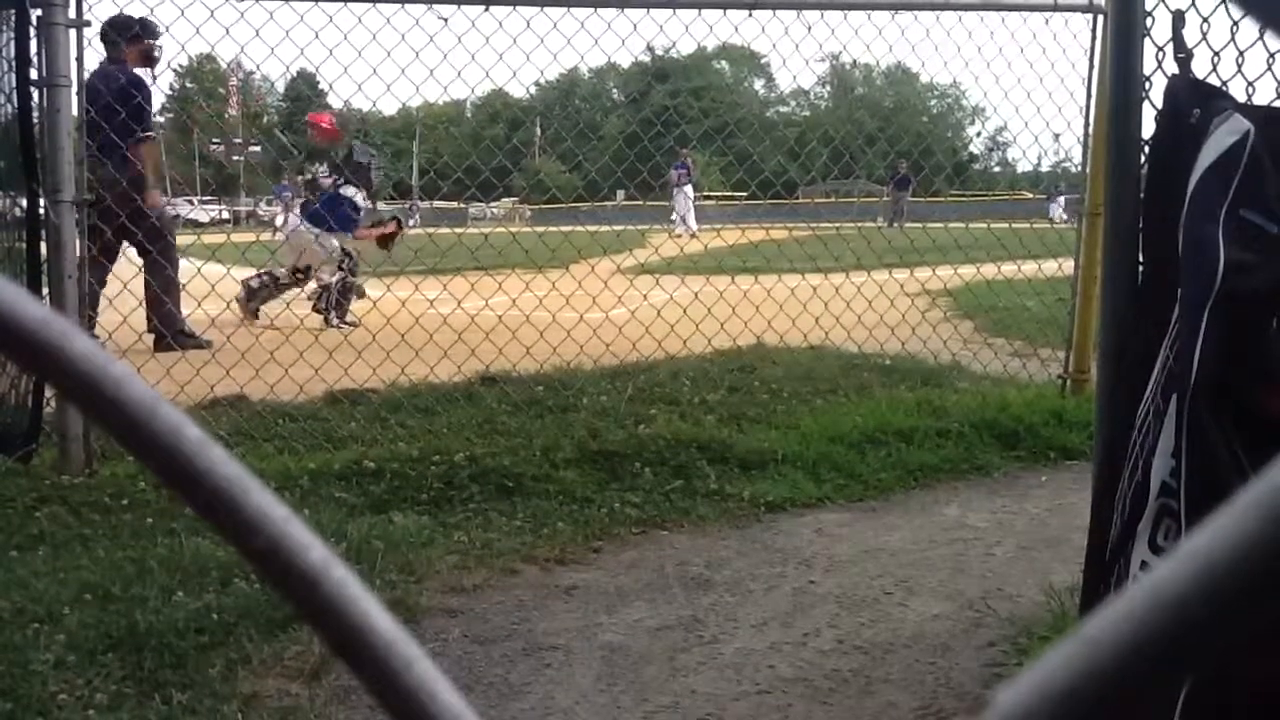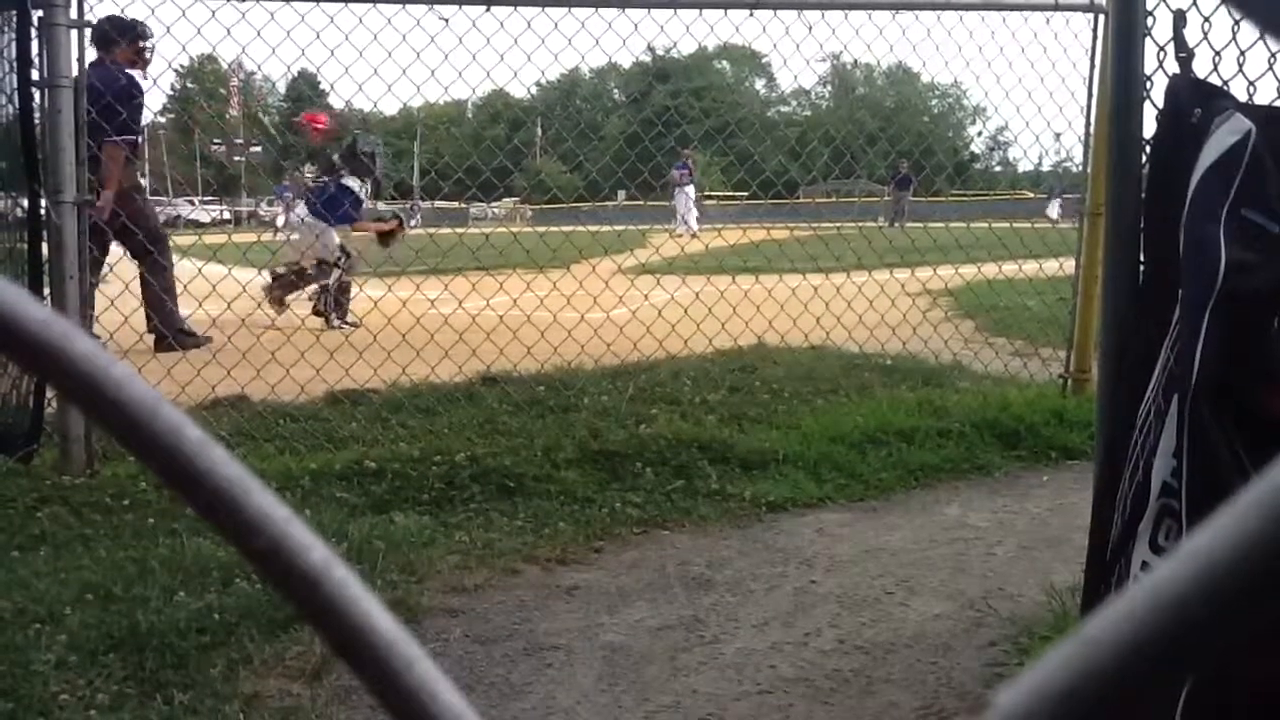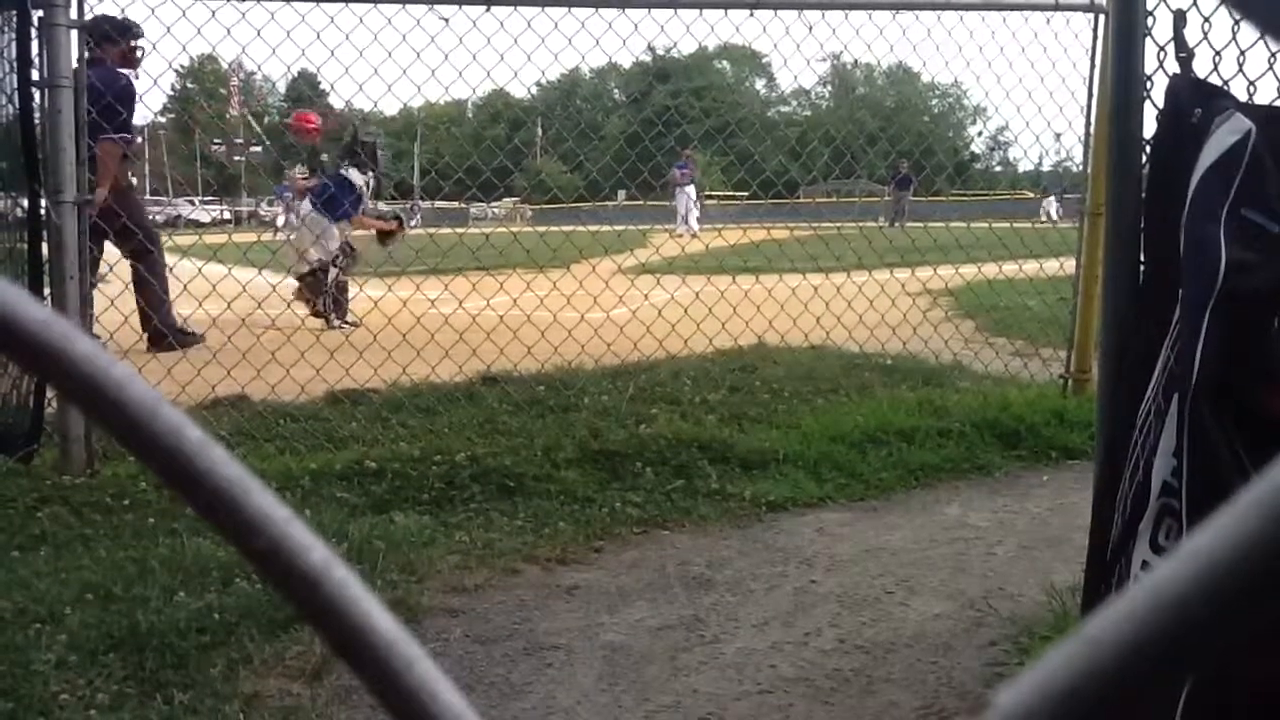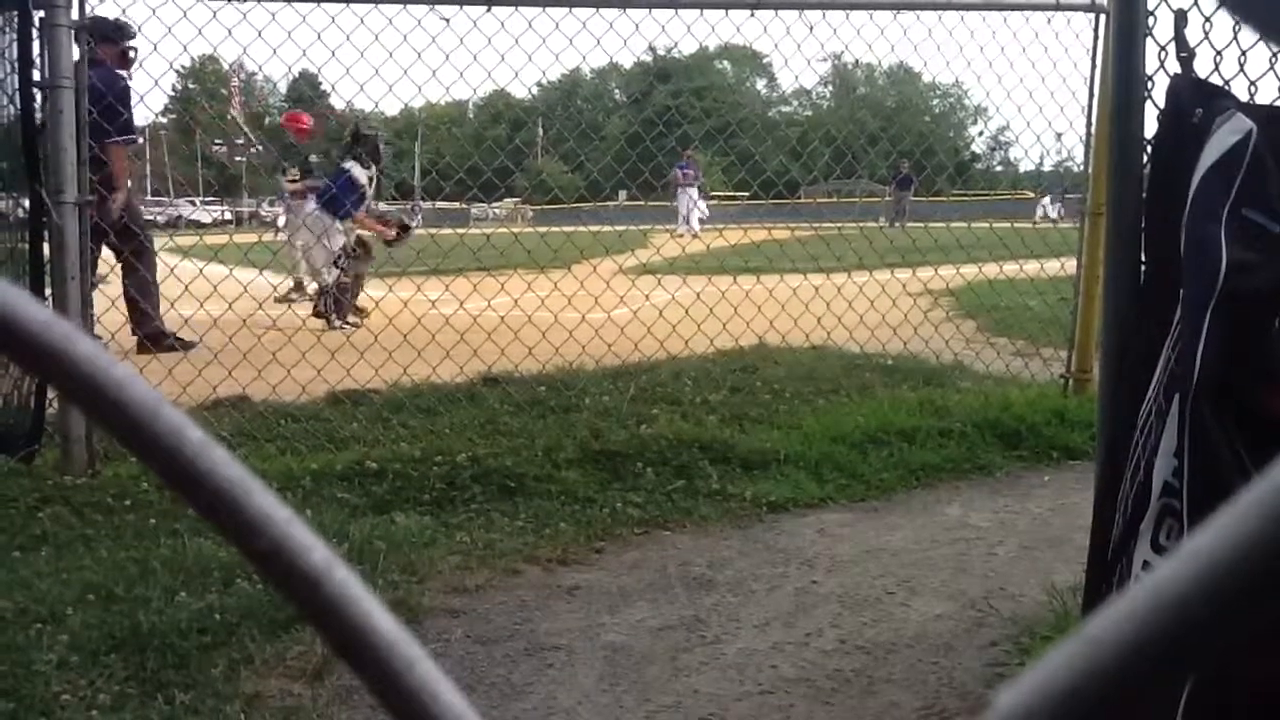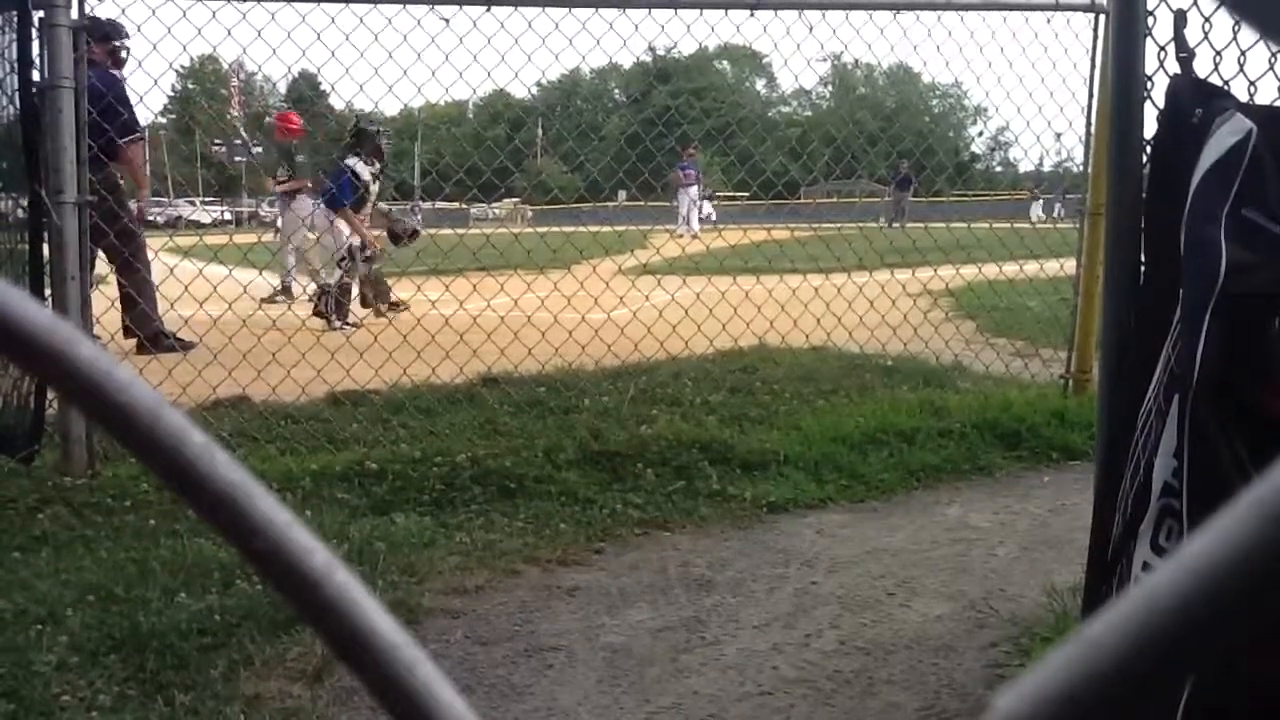
dt=0.1s
person 1, frame 1
left shoulder: (94, 81)
right shoulder: (131, 83)
left elbow: (98, 133)
right elbow: (141, 140)
right wrist: (151, 189)
left hip: (97, 179)
right hip: (127, 180)
left knee: (98, 257)
right knee: (161, 252)
right ankle: (169, 332)
person 1, frame 2
left shoulder: (83, 81)
right shoulder: (122, 83)
left elbow: (90, 134)
right elbow: (116, 141)
right wrist: (110, 190)
right hip: (116, 184)
left knee: (87, 260)
right knee: (153, 253)
right ankle: (169, 332)
person 1, frame 3
right shoulder: (117, 82)
left elbow: (88, 133)
right elbow: (111, 140)
right wrist: (103, 187)
right hip: (109, 183)
left knee: (84, 259)
right knee: (146, 252)
right ankle: (163, 331)
person 1, frame 4
right shoulder: (111, 83)
right elbow: (118, 141)
right wrist: (120, 190)
right hip: (102, 182)
right knee: (138, 255)
right ankle: (152, 334)
person 1, frame 5
right shoulder: (106, 83)
right elbow: (128, 141)
right wrist: (142, 189)
right hip: (98, 183)
right knee: (132, 257)
right ankle: (150, 334)
person 2, frame 1
left shoulder: (349, 187)
right shoulder: (351, 197)
right elbow: (356, 233)
right wrist: (384, 229)
left hip: (302, 227)
right hip: (309, 232)
left knee: (300, 272)
right knee: (346, 265)
left ankle: (250, 294)
right ankle: (335, 316)
person 2, frame 2
left shoulder: (361, 180)
right shoulder: (350, 188)
right elbow: (355, 225)
right wrist: (386, 226)
left hip: (316, 221)
right hip: (312, 224)
right knee: (340, 264)
left ankle: (277, 285)
right ankle: (333, 317)
person 2, frame 3
left shoulder: (365, 173)
right shoulder: (349, 179)
right elbow: (354, 220)
right wrist: (384, 225)
left hip: (327, 218)
right hip: (317, 218)
left knee: (342, 258)
right knee: (338, 262)
right ankle: (334, 316)
person 2, frame 4
left shoulder: (368, 168)
right shoulder: (349, 173)
right elbow: (352, 215)
right wrist: (381, 230)
left hip: (336, 218)
right hip: (323, 218)
left knee: (357, 256)
right knee: (341, 263)
right ankle: (336, 316)
person 2, frame 5
left shoulder: (372, 166)
right shoulder: (351, 170)
right elbow: (344, 209)
right wrist: (364, 233)
left hip: (353, 222)
right hip: (332, 219)
left knee: (368, 254)
right knee: (345, 262)
right ankle: (335, 316)
person 3, frame 1
left shoulder: (335, 152)
right shoulder: (311, 152)
left wrist: (327, 182)
right wrist: (303, 179)
right hip: (311, 203)
right ankle: (322, 284)
person 3, frame 2
left shoulder: (329, 152)
right shoulder: (308, 151)
left elbow: (338, 179)
left wrist: (314, 182)
right wrist: (298, 179)
left hip: (324, 203)
right hip: (309, 203)
left knee: (322, 244)
right knee: (310, 243)
right ankle: (324, 284)
person 3, frame 3
left shoulder: (318, 152)
right shoulder: (301, 151)
left elbow: (327, 179)
left wrist: (304, 183)
right wrist: (291, 178)
left hip: (316, 202)
right hip: (302, 201)
left knee: (304, 242)
right knee: (303, 244)
person 3, frame 4
left shoulder: (307, 154)
left wrist: (293, 186)
right wrist: (284, 182)
left hip: (305, 203)
right hip: (296, 202)
left knee: (294, 243)
left ankle: (299, 288)
person 3, frame 5
left shoulder: (294, 152)
right shoulder: (283, 148)
left elbow: (304, 180)
left wrist: (280, 188)
right wrist: (275, 185)
left hip: (297, 202)
right hip: (287, 202)
left knee: (287, 245)
right knee: (299, 245)
left ankle: (286, 290)
